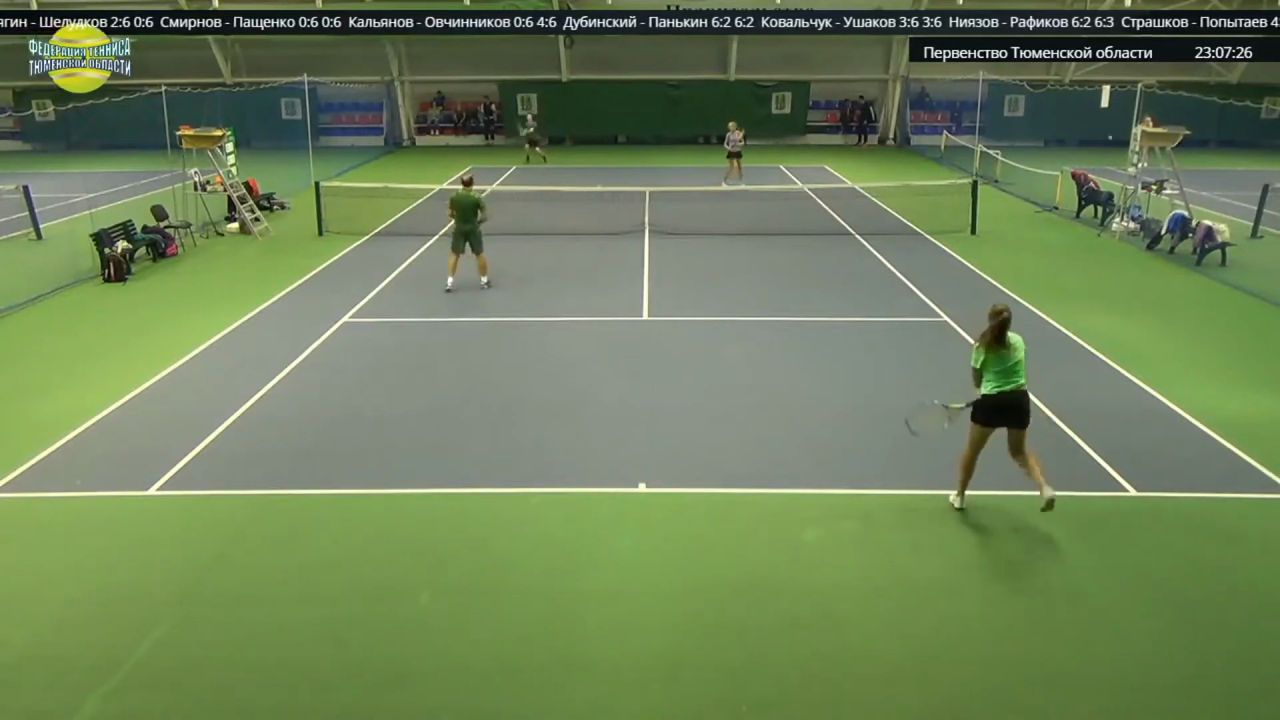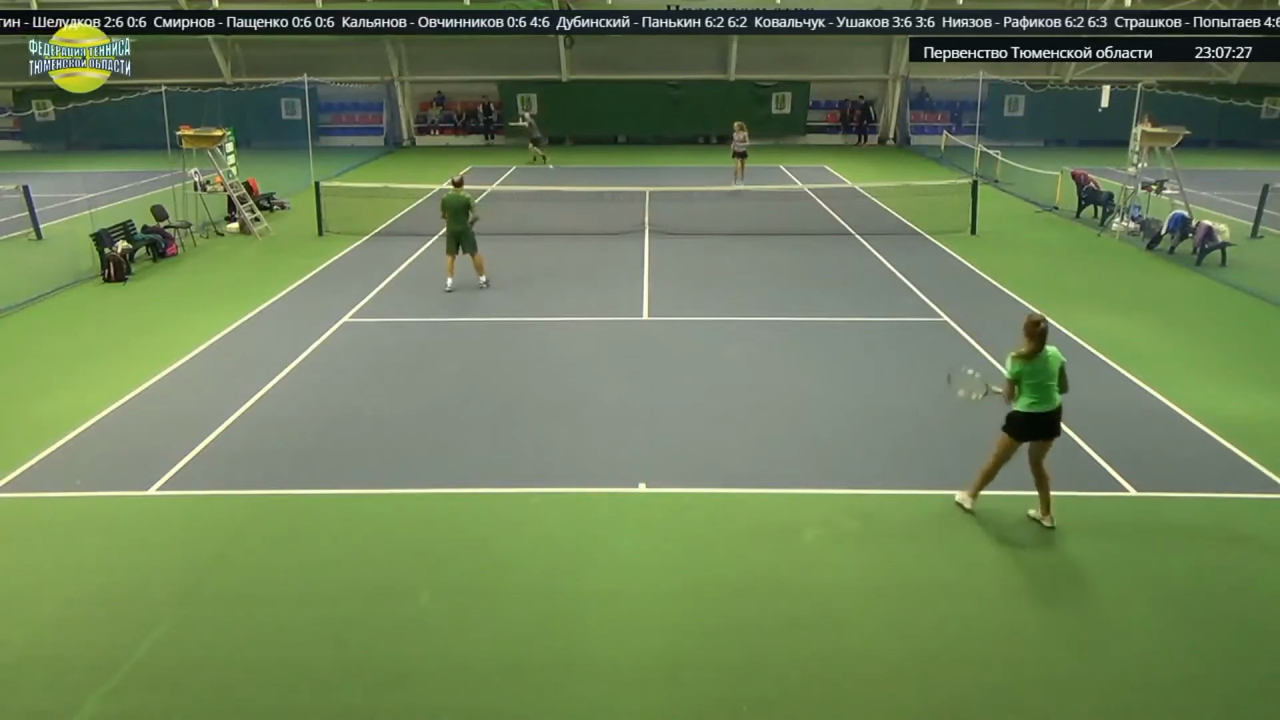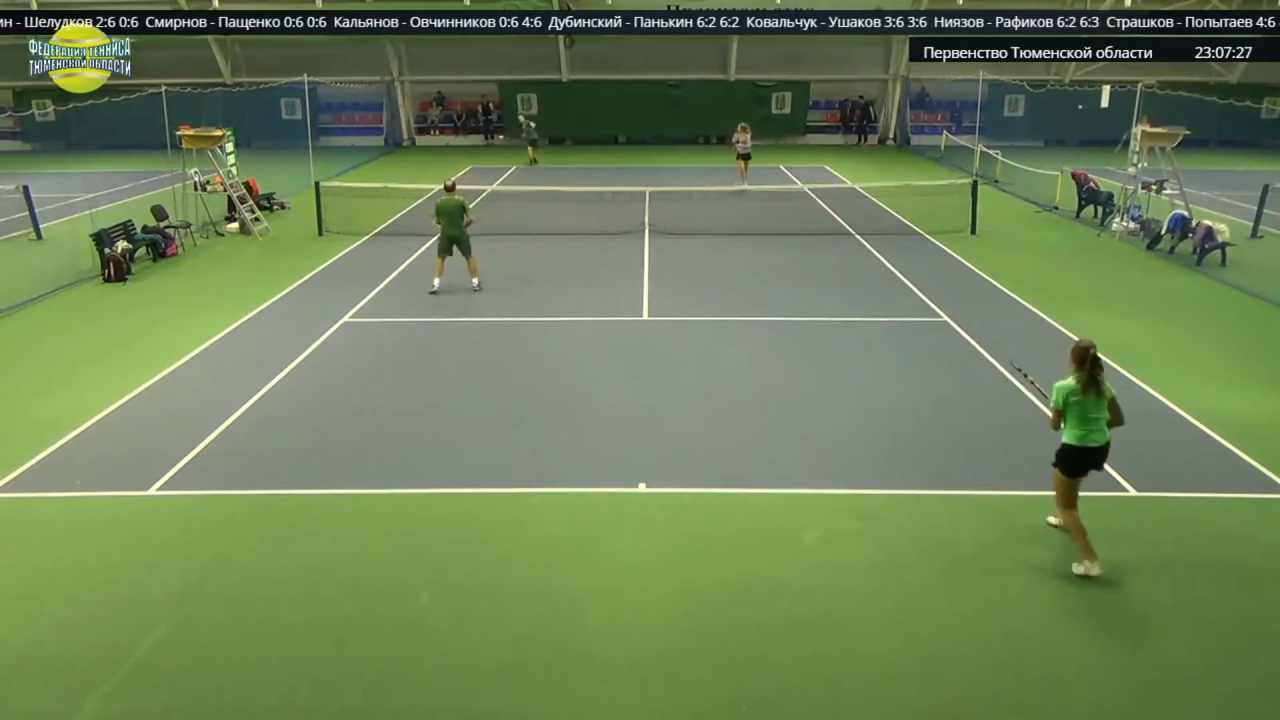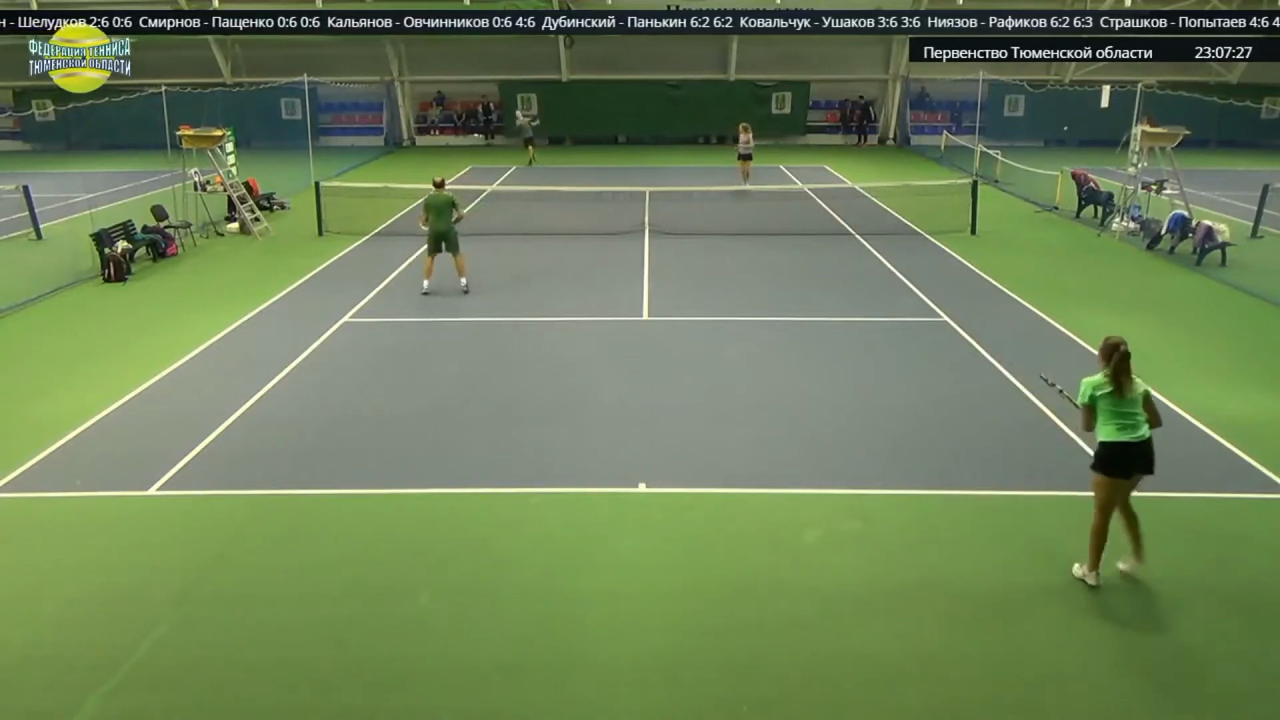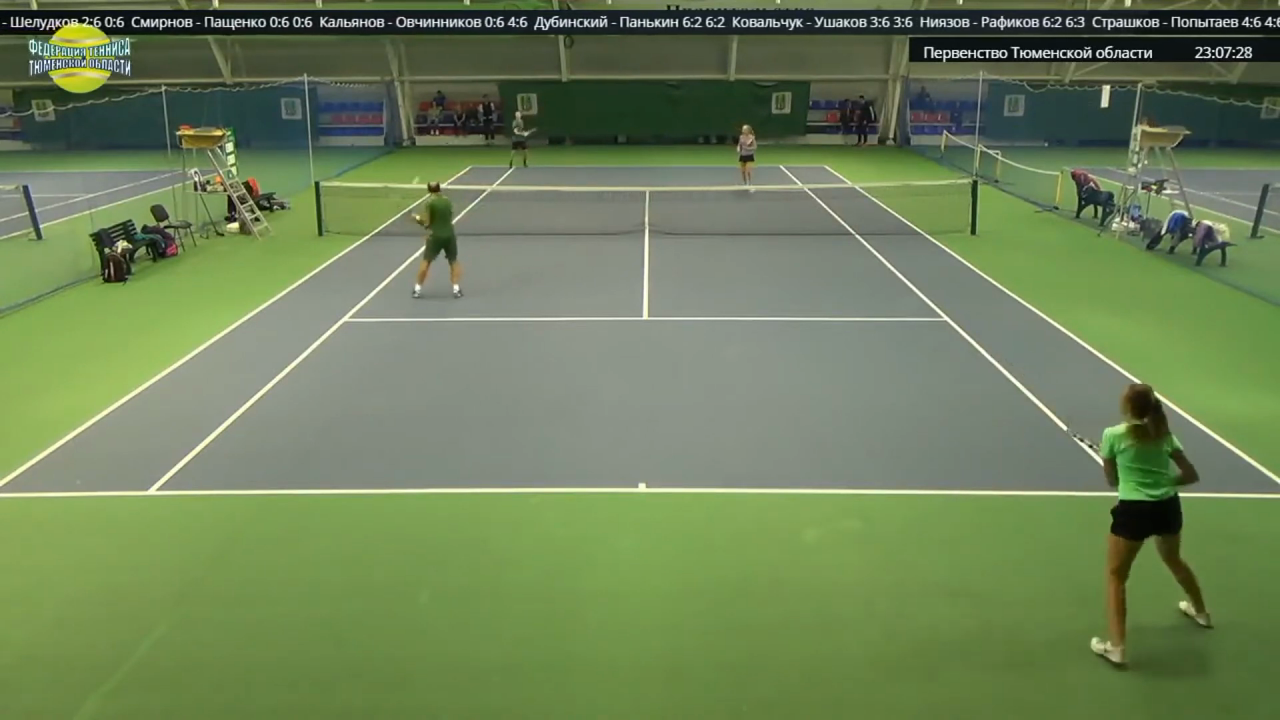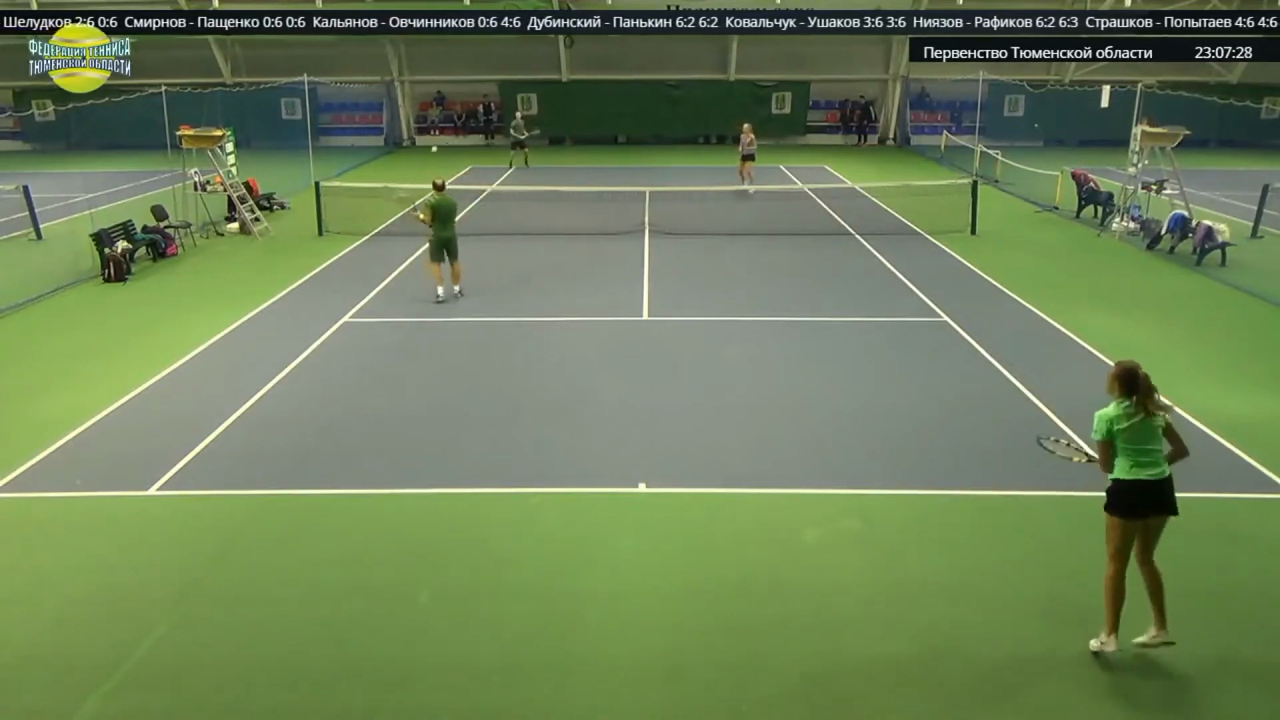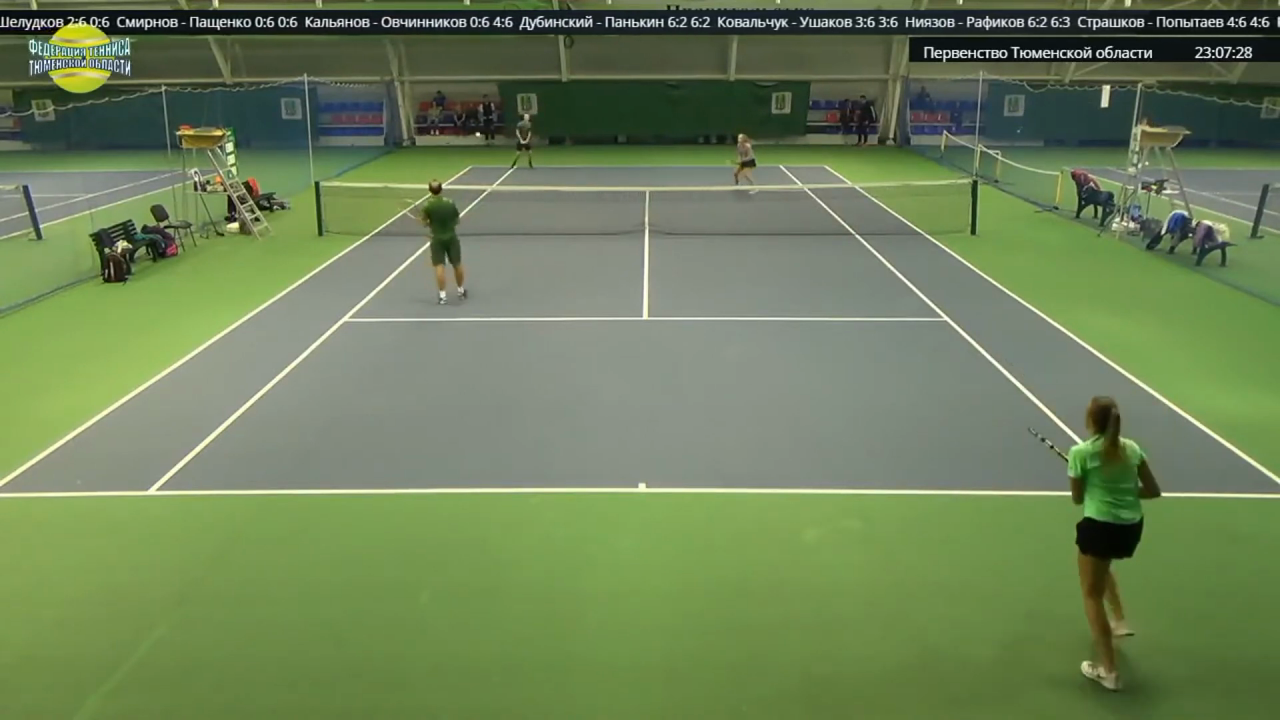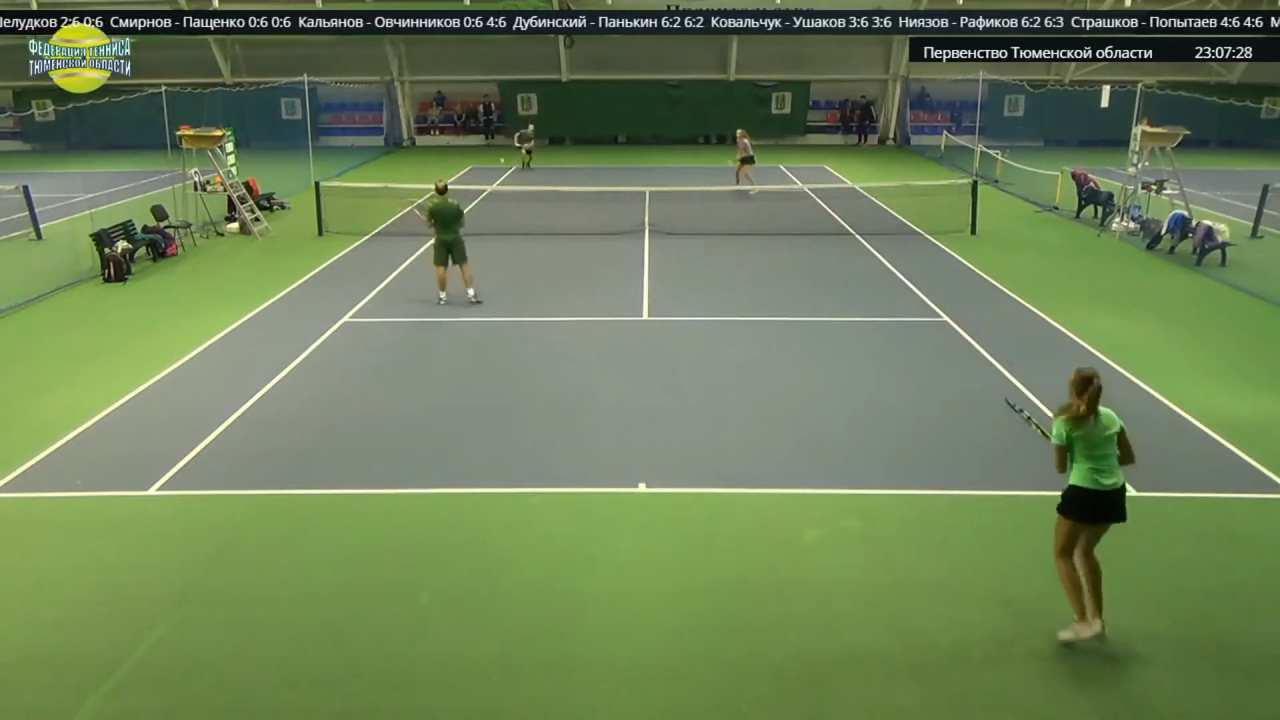
dt=0.3s
person 1, frame 1
left shoulder: (982, 346)
right shoulder: (1018, 341)
left elbow: (977, 381)
left wrist: (986, 390)
left hip: (992, 402)
right hip: (1019, 399)
left knee: (972, 450)
right knee: (1020, 452)
left ankle: (960, 496)
right ankle: (1043, 487)
person 1, frame 2
left shoulder: (1016, 358)
right shoulder: (1056, 355)
left elbow: (1010, 396)
right elbow: (1064, 388)
left hip: (1025, 417)
right hip: (1052, 416)
left knee: (997, 460)
right knee: (1036, 462)
left ankle: (970, 497)
right ankle: (1046, 514)
person 1, frame 3
left shoulder: (1062, 387)
right shoulder: (1103, 385)
left elbow: (1055, 425)
right elbow: (1118, 420)
left hip: (1075, 451)
right hip: (1100, 448)
left knee: (1066, 506)
right knee: (1068, 486)
left ankle: (1091, 562)
right ankle: (1066, 520)
person 1, frame 4
left shoulder: (1091, 384)
right shoulder: (1137, 383)
left elbow: (1087, 427)
right elbow: (1156, 421)
left hip: (1112, 451)
right hip: (1142, 449)
left knee: (1102, 511)
right knee: (1122, 502)
left ankle: (1091, 571)
right ankle: (1137, 557)
person 1, frame 5
left shoulder: (1113, 435)
right shoulder: (1165, 435)
left elbow: (1112, 481)
right elbow: (1191, 476)
left hip: (1134, 511)
right hip: (1167, 507)
left knee: (1116, 576)
right knee: (1174, 560)
left ankle: (1116, 645)
right ankle: (1200, 611)
person 1, frame 6
left shoulder: (1106, 417)
right shoulder: (1156, 412)
left elbow: (1106, 466)
right elbow: (1181, 451)
left hip: (1128, 490)
right hip: (1161, 489)
left knee: (1117, 563)
right knee: (1145, 558)
left ankle: (1109, 636)
right ankle: (1160, 629)
person 1, frame 7
left shoulder: (1081, 452)
right shoulder: (1131, 448)
left elbow: (1077, 498)
right elbow: (1153, 490)
left hip: (1099, 527)
right hip: (1132, 527)
left knee: (1092, 594)
right knee: (1102, 573)
left ankle: (1108, 670)
right ankle: (1119, 621)
person 1, frame 8
left shoulder: (1064, 422)
right shoulder: (1111, 417)
left elbow: (1061, 468)
right elbow: (1128, 458)
left hip: (1083, 494)
right hip: (1115, 495)
left knee: (1063, 555)
right knee: (1085, 549)
left ankle: (1083, 621)
right ankle: (1095, 617)
